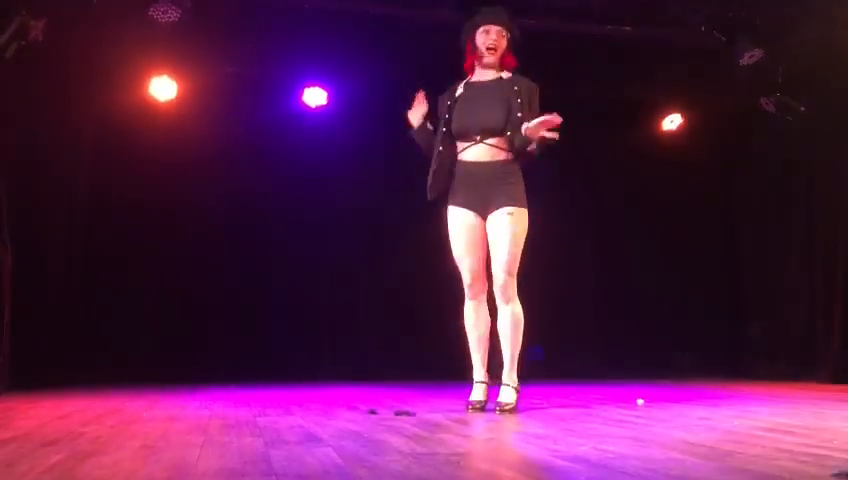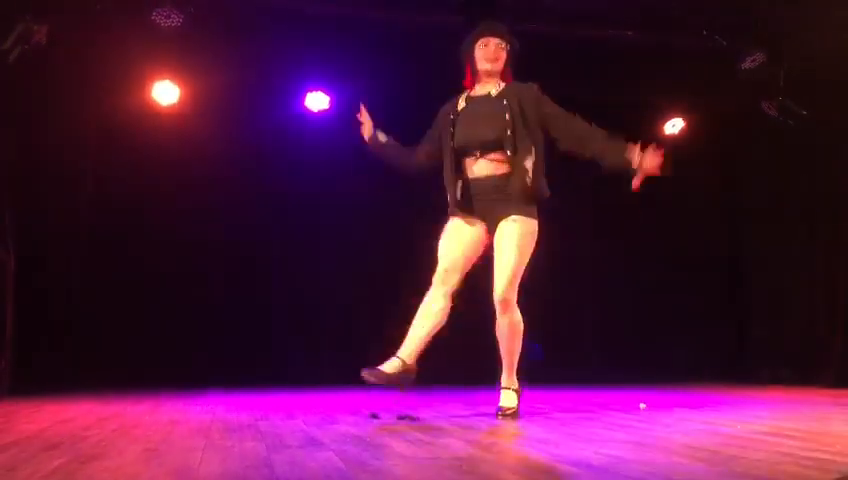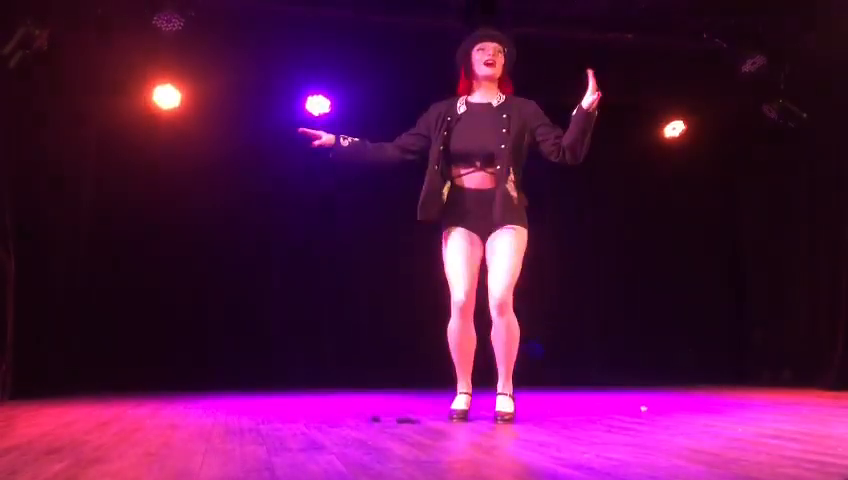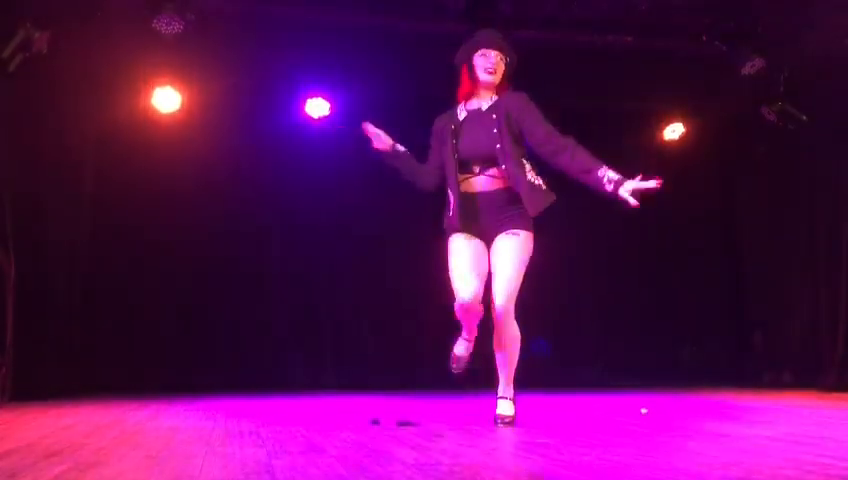
dt=0.4s
person 1, frame 1
left shoulder: (520, 87)
right shoulder: (453, 96)
left elbow: (527, 147)
left wrist: (532, 136)
right wrist: (420, 127)
left hip: (506, 192)
right hip: (463, 195)
left knee: (504, 286)
right knee: (473, 287)
left ankle: (510, 382)
right ankle: (480, 381)
person 1, frame 2
left shoulder: (524, 97)
right shoulder: (452, 110)
left elbow: (575, 133)
right elbow: (421, 158)
left wrist: (629, 158)
right wrist: (376, 139)
left hip: (515, 205)
right hip: (469, 208)
left knee: (503, 295)
right knee: (443, 278)
left ankle: (510, 386)
right ankle: (403, 361)
person 1, frame 3
left shoulder: (522, 111)
right shoulder: (444, 113)
left elbow: (567, 153)
right elbow: (396, 150)
left wrist: (586, 111)
right wrist: (339, 142)
left hip: (504, 217)
right hip: (460, 217)
left knee: (500, 301)
right knee: (461, 303)
left ankle: (504, 390)
right ankle: (463, 390)
person 1, frame 4
left shoulder: (514, 106)
right shoulder: (447, 123)
left elbow: (559, 149)
right elbow: (429, 180)
left wrist: (613, 182)
right wrist: (392, 149)
left hip: (511, 220)
right hip: (466, 222)
left knee: (502, 307)
right knee: (466, 299)
left ankle: (506, 394)
right ankle: (466, 337)
